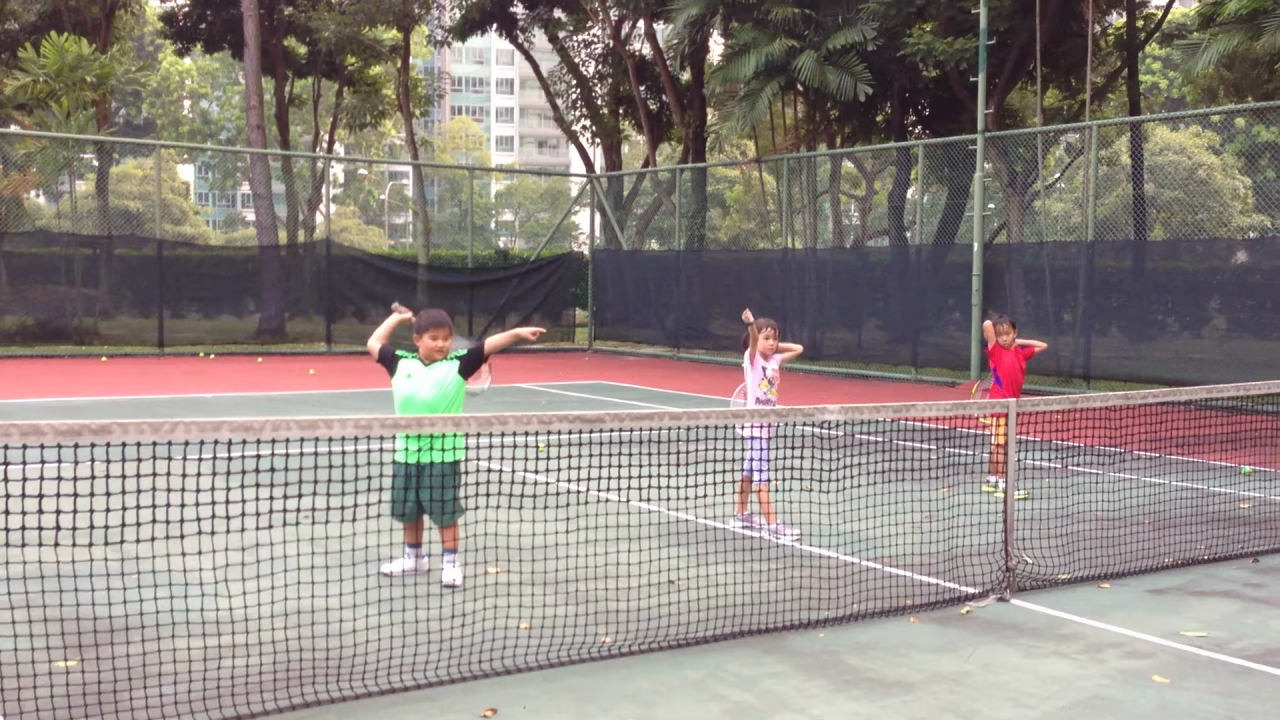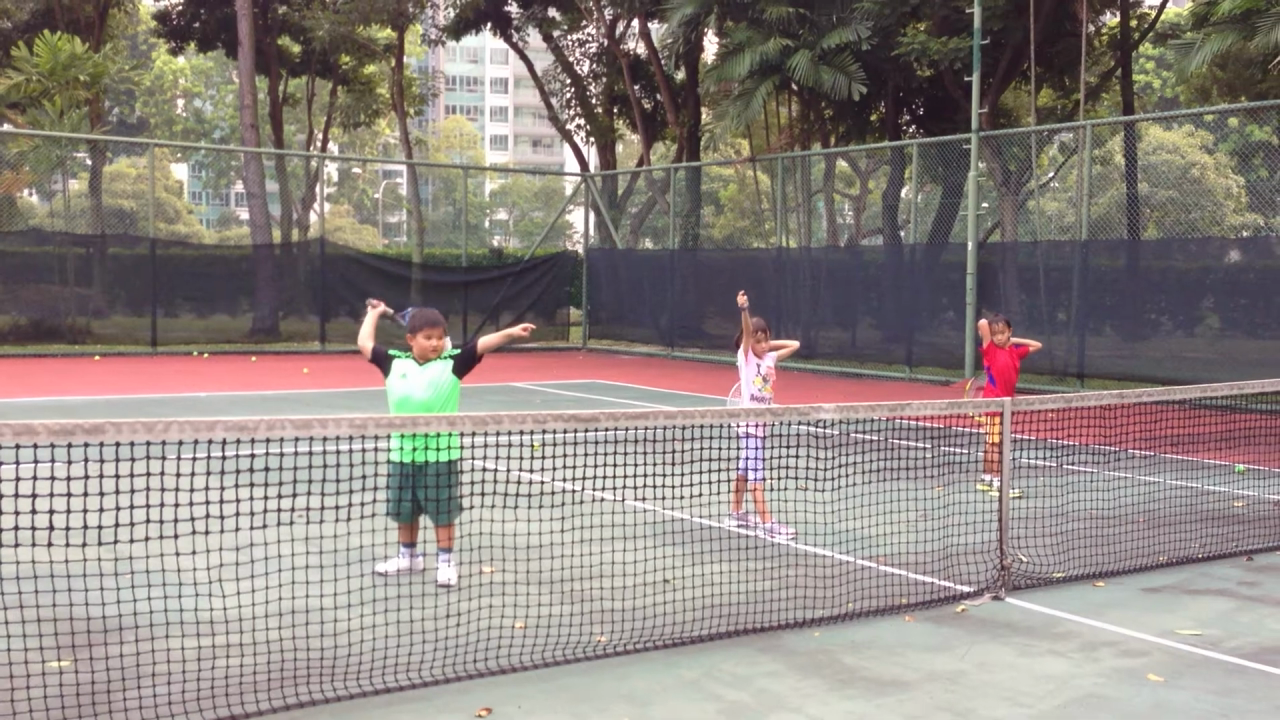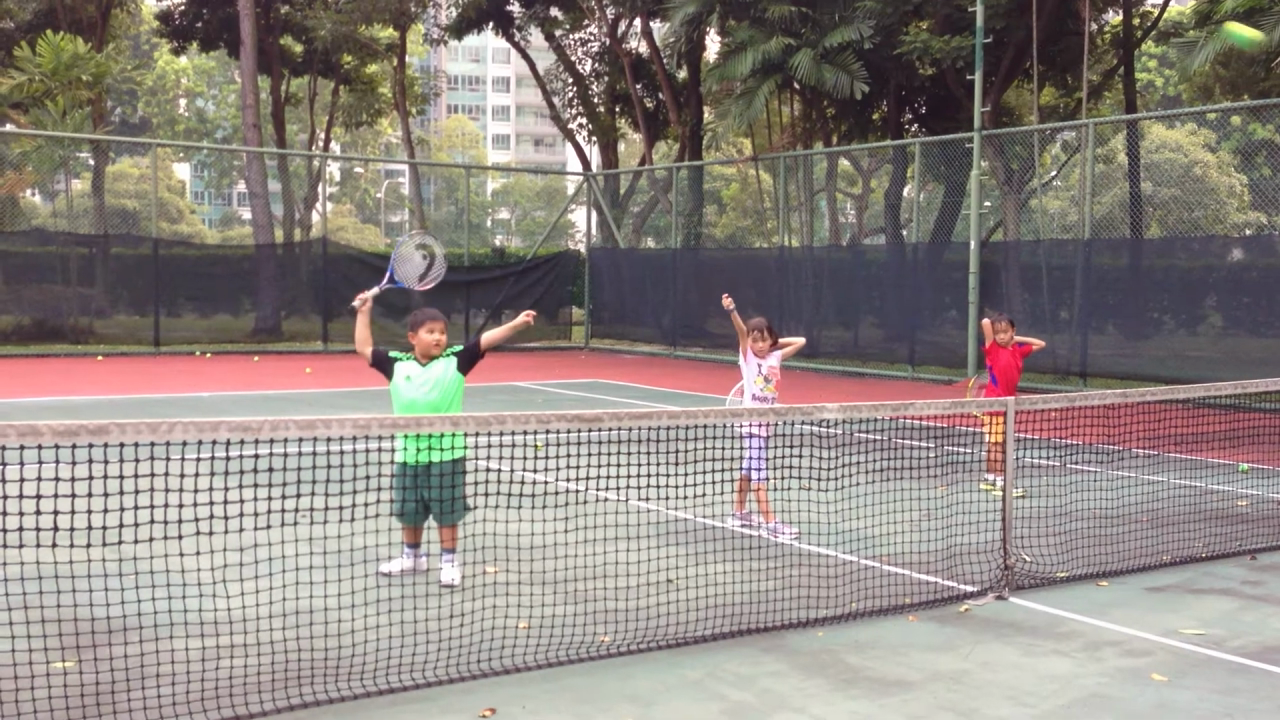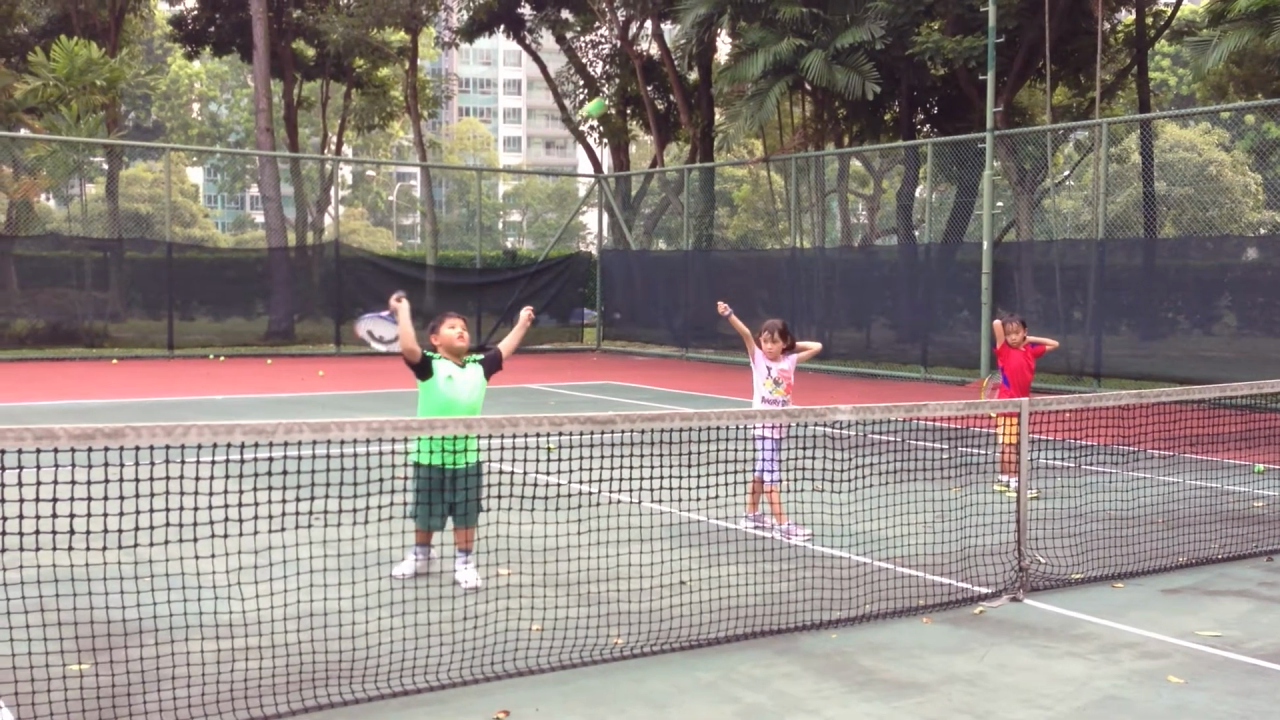
dt=0.5s
person 1, frame 1
left shoulder: (458, 364)
right shoulder: (401, 362)
left elbow: (487, 345)
right elbow: (373, 344)
left wrist: (517, 333)
right wrist: (396, 318)
left hip: (444, 452)
right hip: (407, 451)
left knee: (446, 512)
right knee: (408, 510)
left ankle: (451, 562)
right ankle: (414, 557)
person 1, frame 2
left shoulder: (453, 363)
right shoulder: (394, 362)
left elbow: (481, 344)
right elbow: (365, 343)
left wrist: (510, 332)
right wrist: (374, 313)
left hip: (440, 452)
right hip: (403, 451)
left knee: (443, 511)
right knee: (404, 510)
left ankle: (446, 561)
right ankle: (408, 557)
person 1, frame 3
left shoulder: (455, 360)
right shoulder: (397, 364)
left elbow: (486, 339)
right elbow: (363, 349)
left wrist: (516, 324)
right wrist: (364, 313)
left hip: (446, 452)
right hip: (408, 452)
left knee: (447, 511)
right knee: (409, 510)
left ankle: (449, 562)
right ankle: (412, 556)
person 1, frame 4
left shoulder: (479, 366)
right shoulder: (429, 364)
left elbow: (503, 351)
right elbow: (408, 347)
left wrist: (522, 323)
right wrist: (402, 312)
left hip: (467, 455)
right hip: (431, 453)
left knee: (466, 514)
right knee: (427, 513)
left ankle: (465, 564)
right ankle: (420, 556)
person 2, frame 1
left shoulder: (774, 360)
right shoulder: (752, 357)
left elbow: (798, 349)
right elbow: (753, 340)
left wrist: (776, 346)
right wrist: (750, 323)
left hip: (765, 422)
right hip: (755, 423)
left knee: (750, 472)
right knee: (761, 476)
left ankle: (741, 515)
right ankle: (771, 524)
person 2, frame 2
left shoulder: (770, 359)
right shoulder: (745, 356)
left elbow: (794, 345)
right elbow: (746, 331)
left wrist: (770, 343)
right wrist: (744, 309)
left hip: (761, 422)
right hip: (750, 422)
left knee: (745, 470)
right knee: (756, 474)
left ankle: (736, 514)
right ankle: (766, 523)
person 2, frame 3
left shoulder: (775, 358)
right shoulder: (747, 357)
left elbow: (800, 341)
right elbow: (741, 331)
left wrist: (775, 342)
right wrist: (731, 310)
left hip: (766, 422)
right hip: (752, 422)
left knee: (749, 470)
right knee: (759, 474)
left ankle: (738, 513)
right ankle: (769, 523)
person 2, frame 4
left shoulder: (789, 361)
right shoulder: (758, 358)
left elbow: (816, 346)
right elbow: (745, 334)
left wrist: (792, 344)
right wrist: (728, 314)
left hip: (779, 424)
right hip: (764, 424)
left knee: (761, 472)
right knee: (771, 475)
left ankle: (751, 515)
right ankle: (782, 524)
person 3, frame 1
left shoulder: (1021, 352)
right shoulder: (996, 351)
left elbow: (1043, 346)
right elbow: (986, 324)
left wrist: (1019, 341)
right wrist: (990, 337)
left knee: (997, 445)
right knee: (1000, 445)
left ankle: (992, 480)
right ankle: (1002, 484)
person 3, frame 2
left shoulder: (1015, 351)
right shoulder: (990, 350)
left elbow: (1037, 345)
right elbow: (982, 323)
left wrist: (1014, 340)
right wrist: (984, 335)
left knee: (992, 444)
right knee: (994, 444)
left ankle: (987, 479)
right ankle: (997, 482)
person 3, frame 3
left shoulder: (1018, 350)
right shoulder: (993, 349)
left elbow: (1041, 344)
right elbow: (985, 322)
left wrist: (1017, 339)
right wrist: (990, 328)
left knee: (995, 444)
right knee: (996, 444)
left ankle: (989, 478)
right ankle: (1000, 482)
person 3, frame 4
left shoulder: (1031, 350)
right shoulder: (1004, 350)
left elbow: (1054, 344)
right elbow: (996, 323)
left wrist: (1030, 339)
right wrist: (1002, 326)
left knee: (1009, 445)
right knee: (1010, 445)
left ankle: (1003, 479)
right ankle: (1014, 483)
